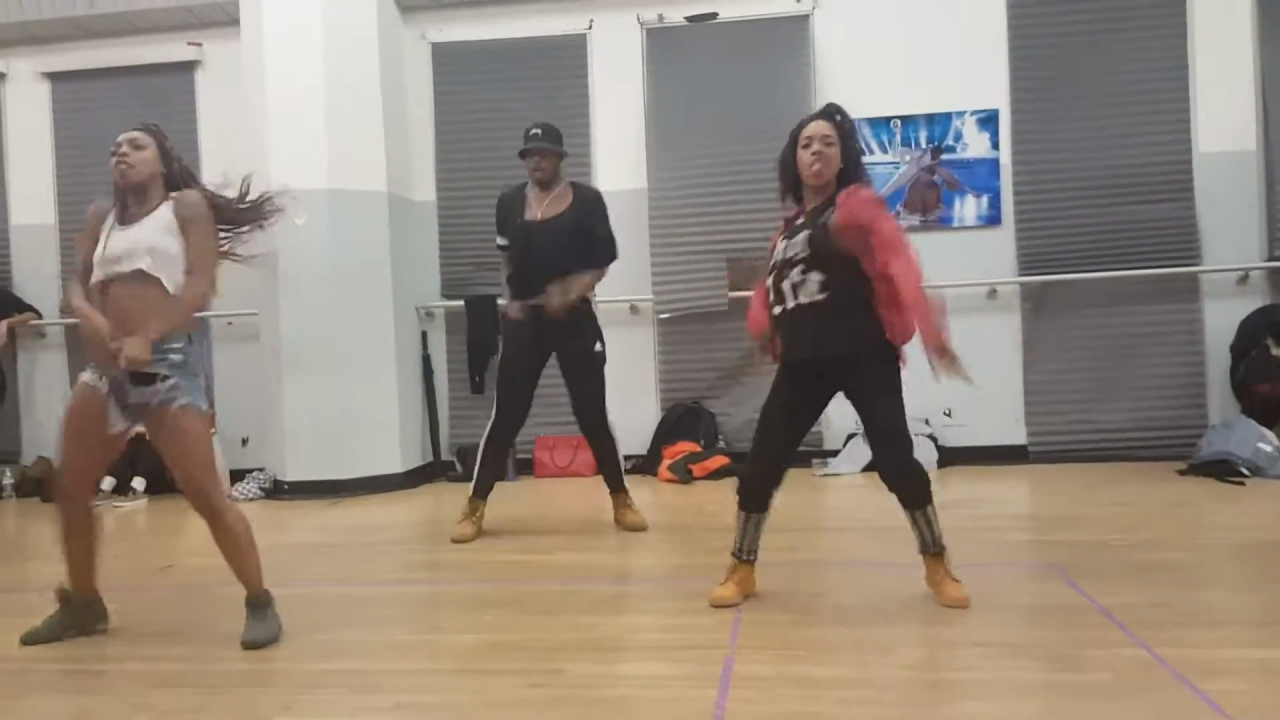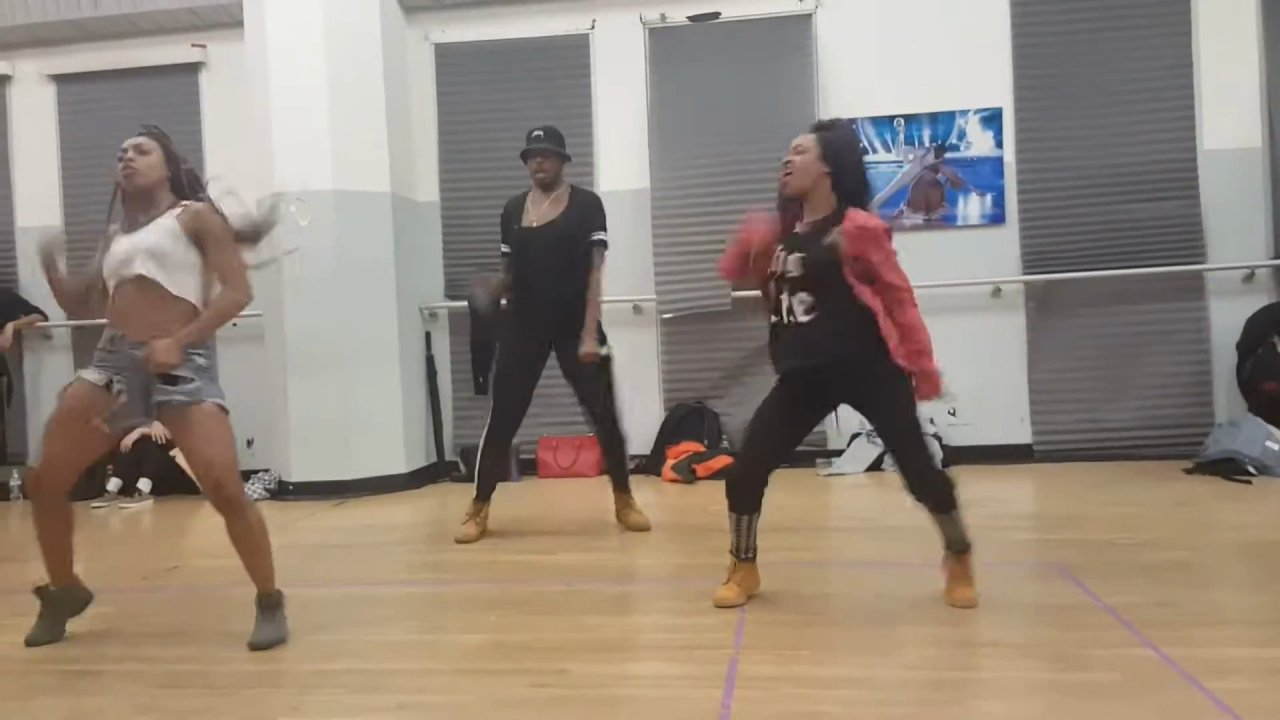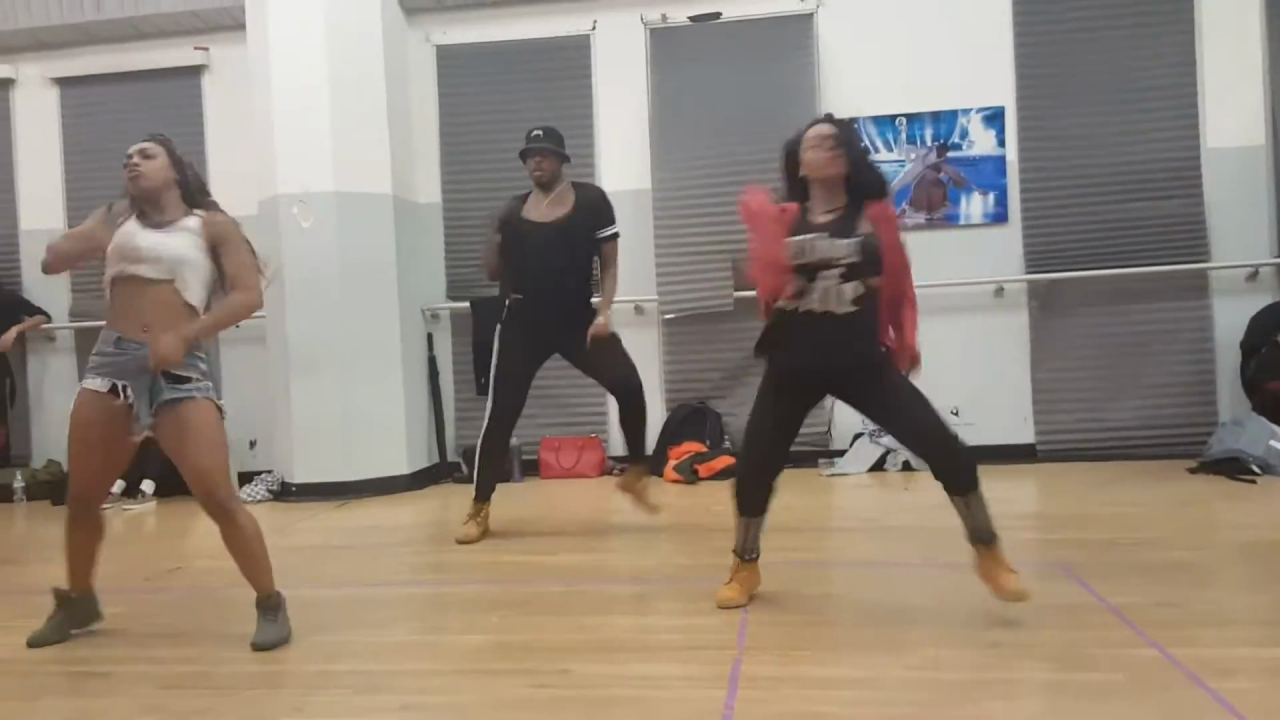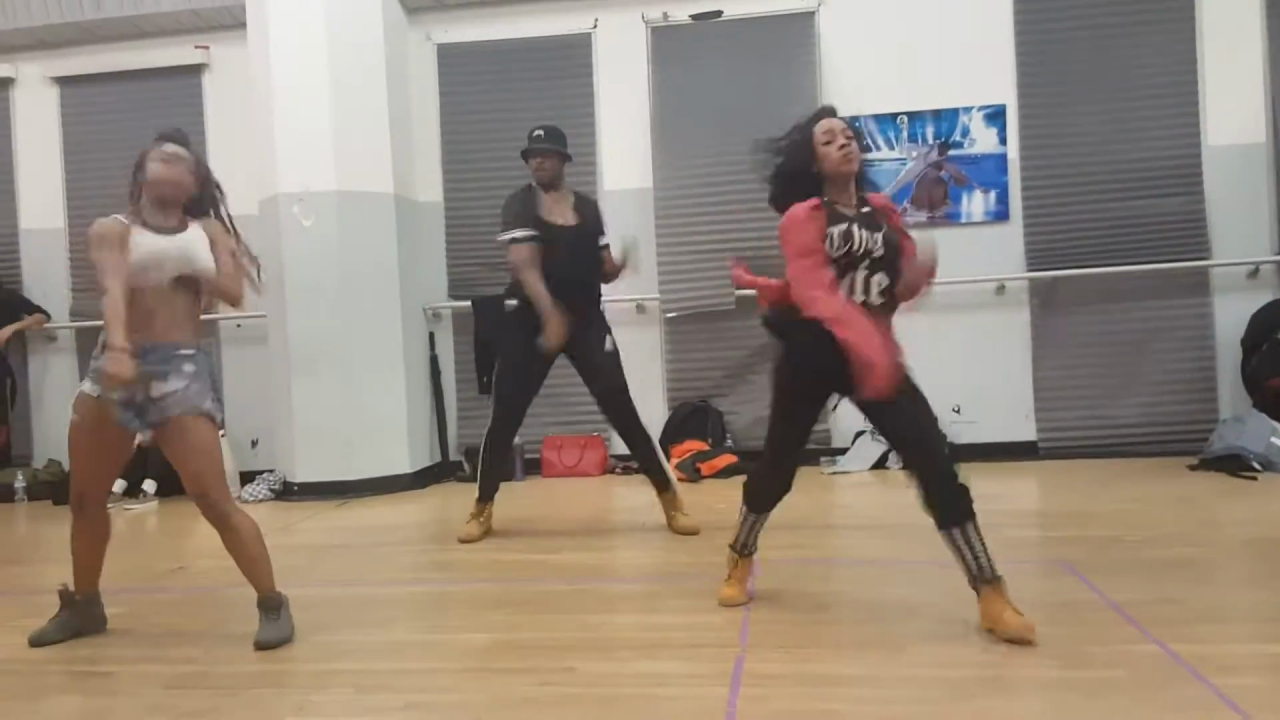
dt=0.1s
person 1, frame 1
left shoulder: (187, 206)
right shoulder: (100, 218)
left elbow: (200, 285)
right elbow: (78, 287)
left wrist: (149, 338)
right wrist: (90, 322)
left hip: (168, 363)
right hip: (103, 363)
left knee: (205, 495)
right knee: (73, 491)
left ankle: (259, 603)
right ankle: (82, 604)
person 1, frame 2
left shoulder: (197, 215)
right shoulder: (117, 228)
left elbow: (237, 291)
right elbow: (79, 302)
left wrist: (178, 341)
right wrist: (52, 268)
left hip: (182, 366)
right hip: (111, 361)
left knee: (227, 492)
right knee: (44, 481)
left ankle: (270, 604)
right ankle: (61, 593)
person 1, frame 3
left shoulder: (212, 224)
right shoulder: (110, 219)
left elbow: (250, 296)
right elbow: (53, 260)
left wrist: (187, 335)
right wrist: (86, 237)
left hip: (182, 369)
right hip: (112, 363)
left knee: (218, 497)
right knee: (82, 496)
left ankle: (271, 605)
right ankle: (77, 602)
person 1, frame 4
left shoulder: (210, 230)
right shoulder: (112, 229)
left elbow: (233, 292)
right elbow: (110, 286)
right wrist: (115, 350)
left hip: (178, 369)
right hip: (112, 366)
left knee: (214, 501)
right knee: (85, 498)
left ankle: (273, 605)
right ankle: (83, 606)
person 2, frame 1
left shoulder: (856, 205)
right shoulder: (789, 216)
left elbow: (899, 263)
right elbow: (773, 281)
left wrist: (930, 328)
right wrist: (762, 313)
left hip: (864, 355)
right hip: (803, 364)
left knee: (897, 465)
right knee: (760, 466)
left ankle: (937, 564)
right ankle: (742, 569)
person 2, frame 2
left shoulder: (857, 229)
right shoulder: (781, 227)
left elbow: (897, 295)
right elbow: (733, 273)
left wrist: (923, 367)
right wrist: (750, 240)
left hip: (865, 366)
right hip: (802, 373)
left knee: (920, 469)
right knee: (746, 470)
left ankle: (958, 562)
right ankle: (743, 570)
person 2, frame 3
left shoulder: (874, 217)
right shoulder: (783, 221)
left elbow: (897, 291)
right elbow: (771, 286)
left wrist: (905, 347)
right wrist: (761, 225)
left hip: (864, 358)
right hip: (792, 364)
left knee: (945, 451)
right knee: (754, 470)
left ankle: (988, 554)
right ankle: (743, 570)
person 2, frame 4
left shoulder: (882, 212)
right shoulder: (801, 217)
right elbow: (814, 292)
left wrist: (916, 274)
right wrist: (865, 345)
left hip: (874, 359)
right hip: (808, 360)
left knee: (935, 467)
right knee: (775, 470)
left ankle: (992, 597)
right ankle: (740, 562)
person 3, frame 1
left shoulder: (587, 200)
right shoulder: (510, 201)
left elbow: (603, 261)
left wrist: (572, 290)
right wrist: (510, 300)
left hip: (575, 319)
right hip: (526, 321)
left knee: (592, 416)
right knee: (507, 415)
left ankle: (621, 500)
right ankle: (474, 509)
person 3, frame 2
left shoulder: (586, 204)
right shoulder: (514, 210)
left elbow: (594, 271)
left wrist: (590, 333)
right wrist: (494, 289)
left hip: (574, 322)
right hip: (524, 325)
left knee: (603, 413)
right knee: (502, 416)
left ankle: (624, 499)
right ankle: (478, 510)
person 3, frame 3
left shoulder: (591, 199)
right shoulder: (514, 207)
left elbow: (608, 261)
right elbow: (495, 271)
left wrist: (605, 311)
right wrist: (491, 255)
left hip: (575, 320)
right hip: (522, 320)
left knee: (628, 385)
right knee: (501, 416)
left ankle: (635, 472)
right ankle: (479, 511)
person 3, frame 4
left shoulder: (587, 207)
right shoulder: (520, 205)
left elbow: (603, 270)
right elbow: (523, 267)
left wrist: (616, 267)
right wrist: (550, 316)
left hip: (586, 322)
right hip: (532, 323)
left knee: (623, 415)
right knee: (504, 417)
left ankle: (671, 503)
right ankle: (482, 510)
